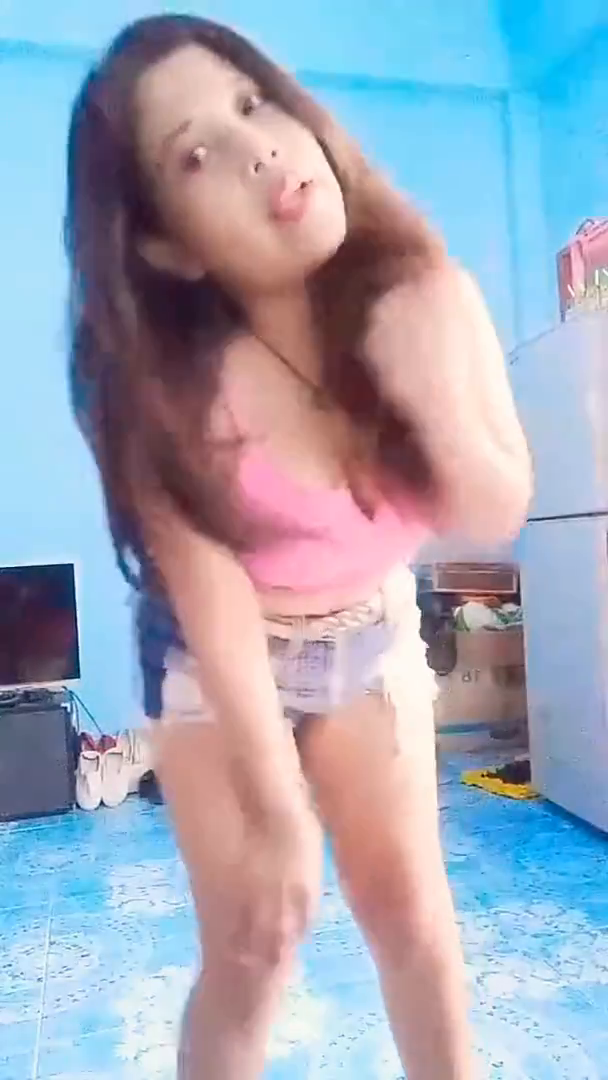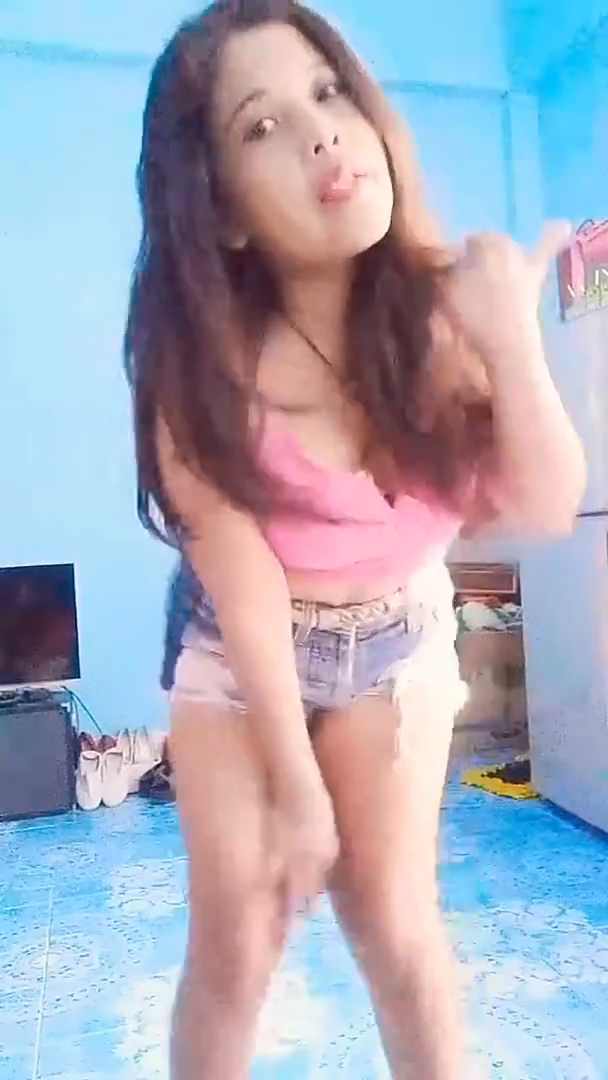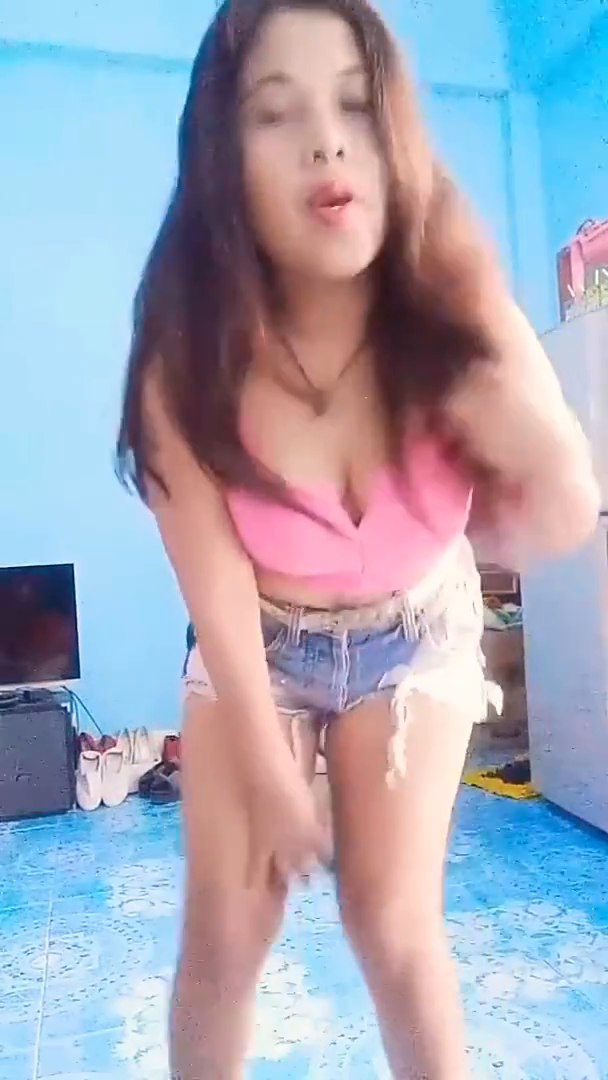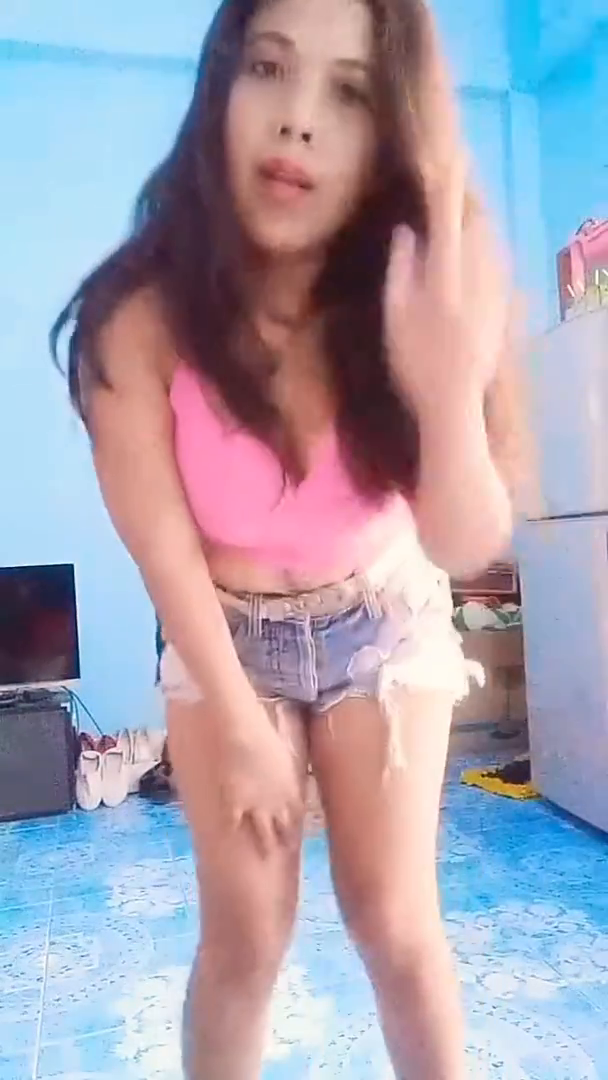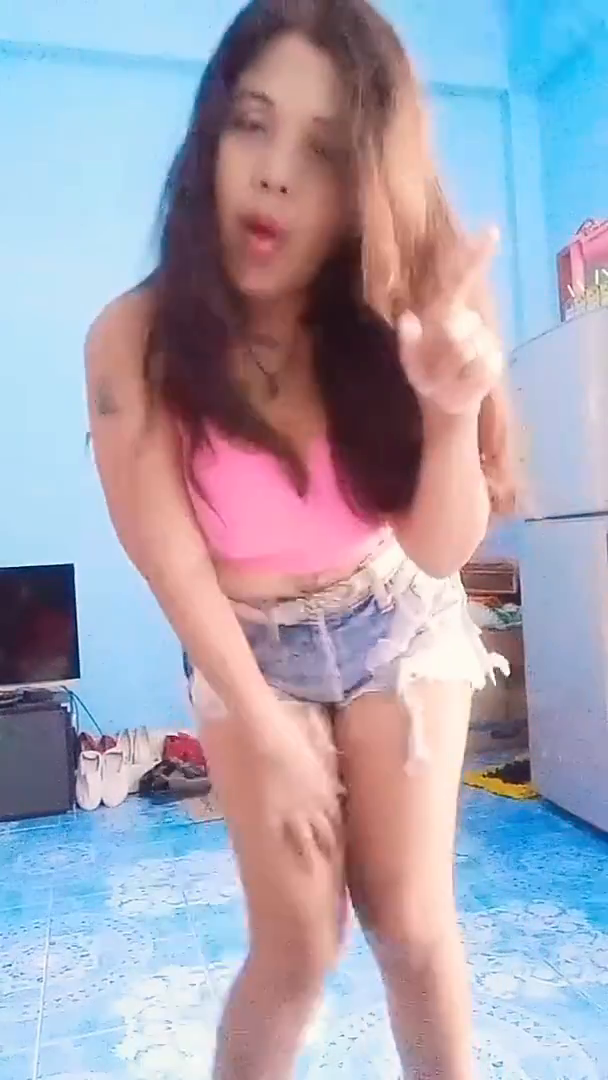
dt=1s
person 1, frame 1
left shoulder: (432, 301)
right shoulder: (170, 394)
left elbow: (501, 509)
right elbow: (223, 623)
left wrist: (445, 411)
right wrist: (281, 819)
left hip: (374, 639)
right hip: (218, 666)
left knee: (413, 913)
right knee: (253, 950)
person 1, frame 2
left shoulder: (445, 305)
right shoulder: (205, 364)
left elbow: (545, 510)
right elbow: (247, 595)
left wrist: (513, 344)
right wrist: (296, 786)
left hip: (399, 642)
right hip: (240, 652)
left knee: (394, 921)
right knee: (235, 942)
person 1, frame 3
left shoulder: (466, 322)
right shoulder: (191, 363)
right elbow: (218, 592)
right wrist: (268, 773)
left hip: (415, 642)
right hip: (257, 647)
left knee: (391, 924)
right knee: (225, 928)
person 1, frame 4
left shoulder: (419, 302)
right shoulder: (142, 313)
left elbow: (468, 536)
right elbow: (164, 546)
left wrist: (449, 392)
right wrist: (239, 730)
left hip: (383, 627)
right hip: (219, 634)
left knee: (395, 923)
right knee: (248, 928)
person 1, frame 5
left shoulder: (393, 321)
right shoulder: (136, 338)
left elbow: (440, 550)
right elbow: (176, 565)
left wrist: (454, 413)
right wrist: (269, 734)
left hip: (397, 629)
right hip: (249, 650)
left knee: (412, 923)
right knee: (300, 941)
